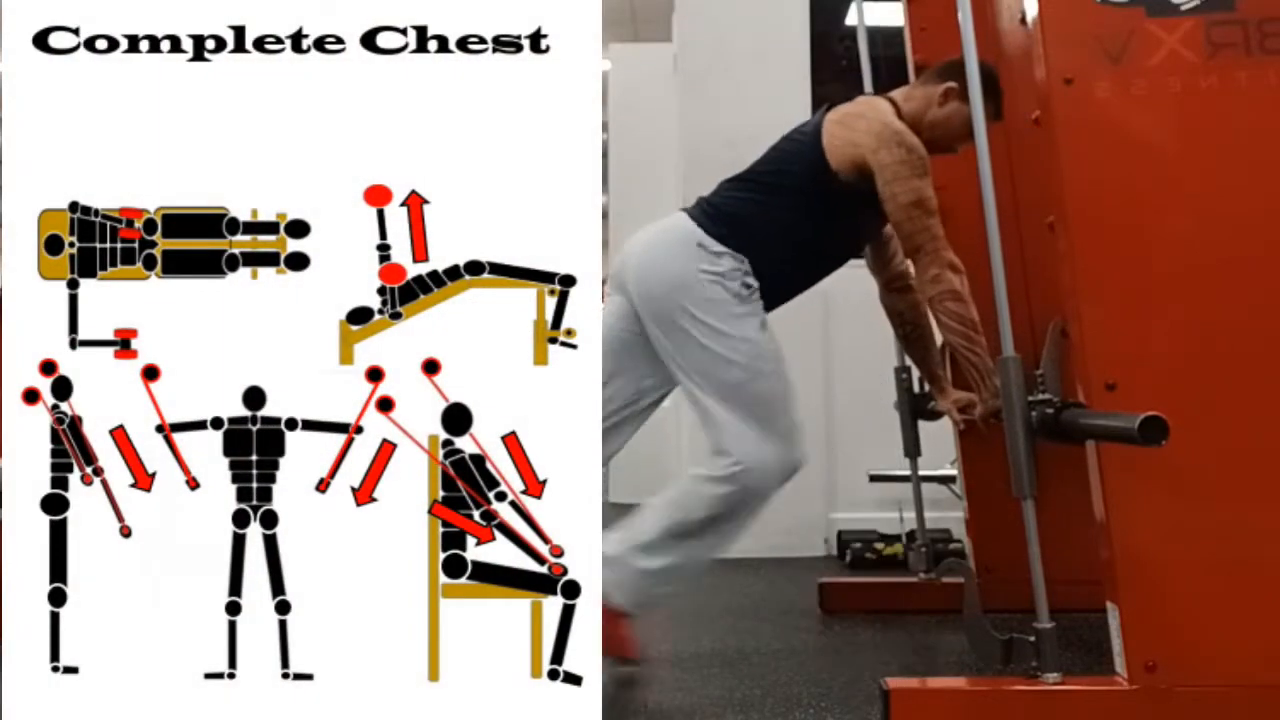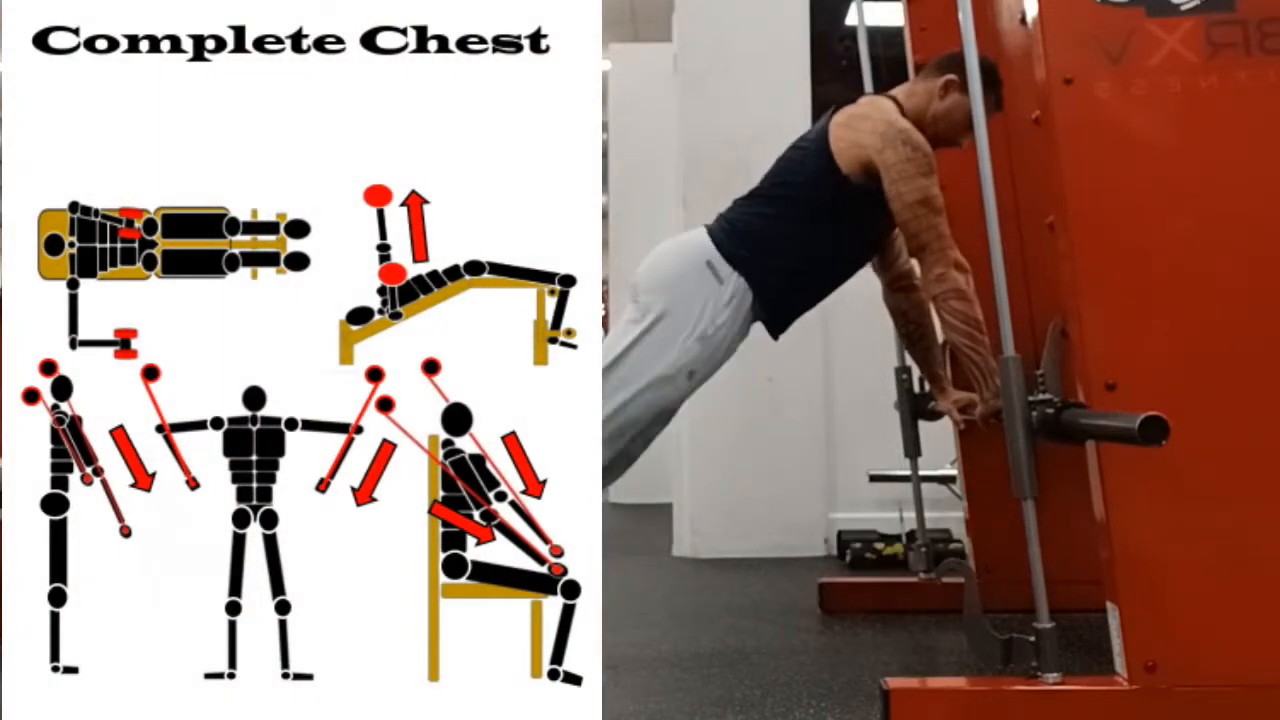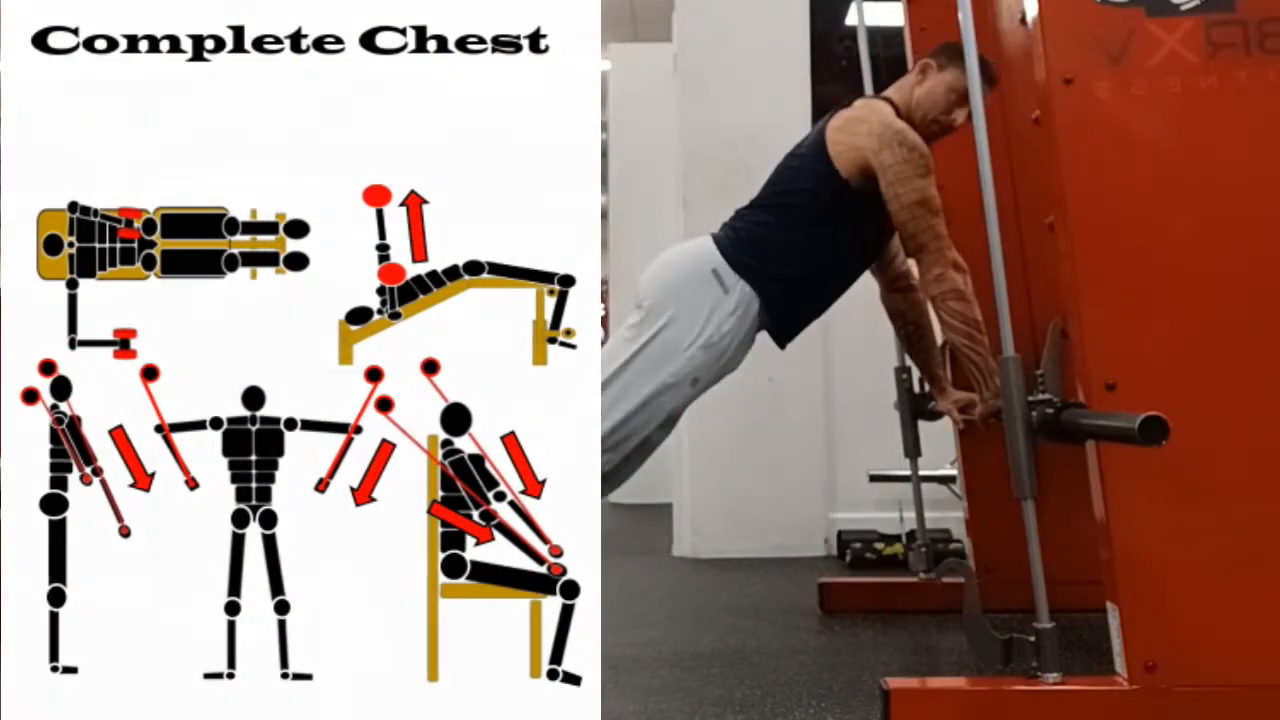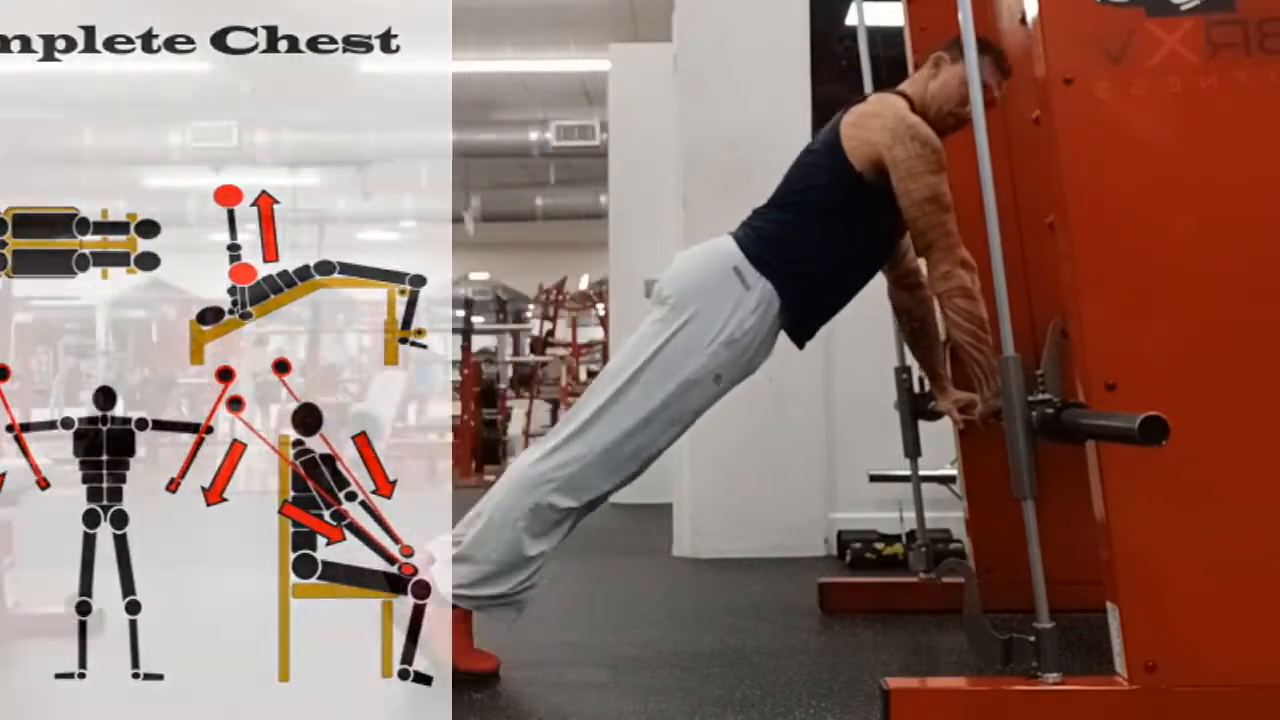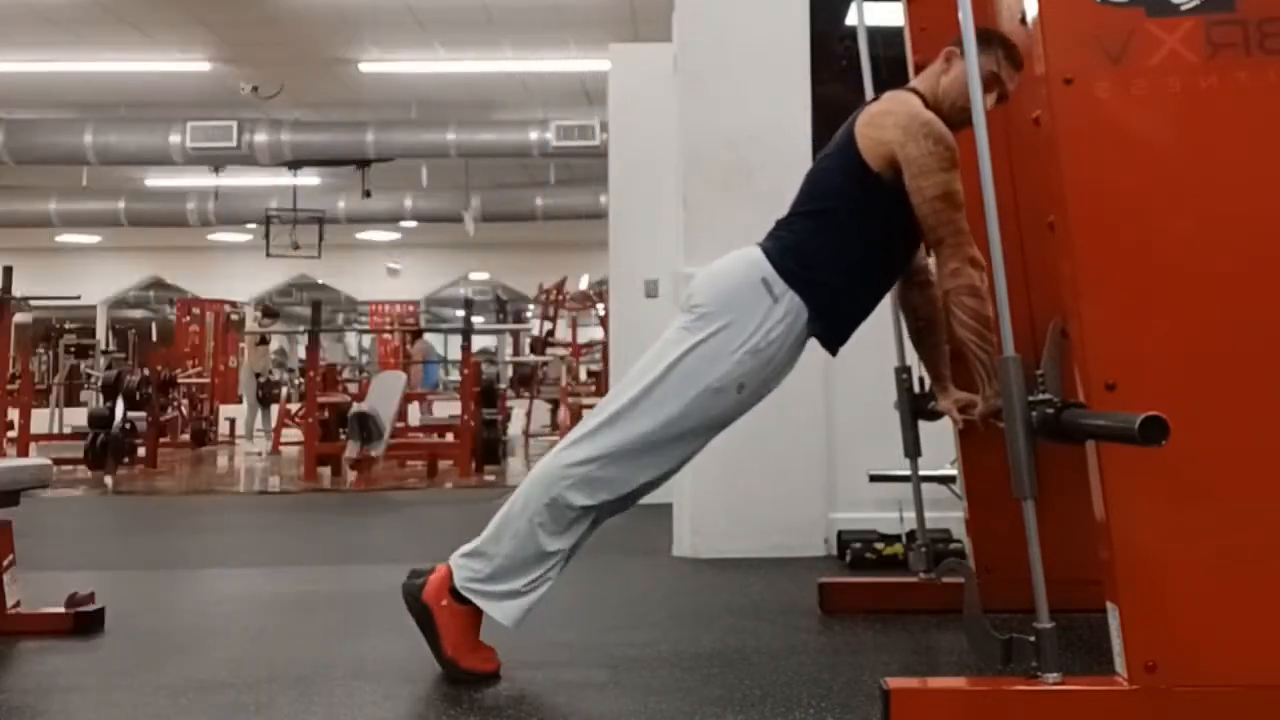
dt=0.3s
person 1, frame 1
left shoulder: (865, 137)
right shoulder: (890, 135)
left elbow: (896, 279)
right elbow: (937, 271)
left wrist: (940, 387)
right wrist: (990, 388)
left hip: (665, 256)
right hip: (701, 269)
left knee: (596, 442)
right knee: (762, 457)
right ankle: (607, 589)
person 1, frame 2
left shoulder: (875, 138)
right shoulder: (895, 134)
left elbow: (901, 283)
right elbow: (943, 270)
left wrist: (940, 387)
right wrist: (992, 390)
left hip: (709, 280)
right hip: (708, 285)
left knee: (607, 448)
right knee: (596, 420)
person 1, frame 3
left shoulder: (872, 146)
right shoulder: (890, 135)
left elbow: (900, 285)
right elbow: (941, 271)
left wrist: (940, 389)
right wrist: (993, 390)
left hip: (716, 292)
right hip: (712, 293)
left knee: (609, 452)
right knee: (598, 434)
person 1, frame 4
left shoulder: (883, 135)
right shoulder: (900, 127)
left elbow: (908, 276)
right elbow: (950, 266)
left wrist: (940, 385)
right wrist: (990, 386)
left hip: (741, 292)
right hip: (734, 290)
left knee: (592, 449)
right knee: (589, 451)
left ankle: (456, 574)
right ankle: (453, 585)
person 1, frame 5
left shoulder: (902, 140)
right shoulder: (916, 127)
left elbow: (918, 278)
right elbow: (961, 265)
left wrist: (944, 386)
right wrist: (996, 387)
left hip: (767, 306)
right hip: (759, 304)
left knee: (617, 456)
right knee: (609, 455)
left ankle: (474, 579)
right ankle: (458, 588)
